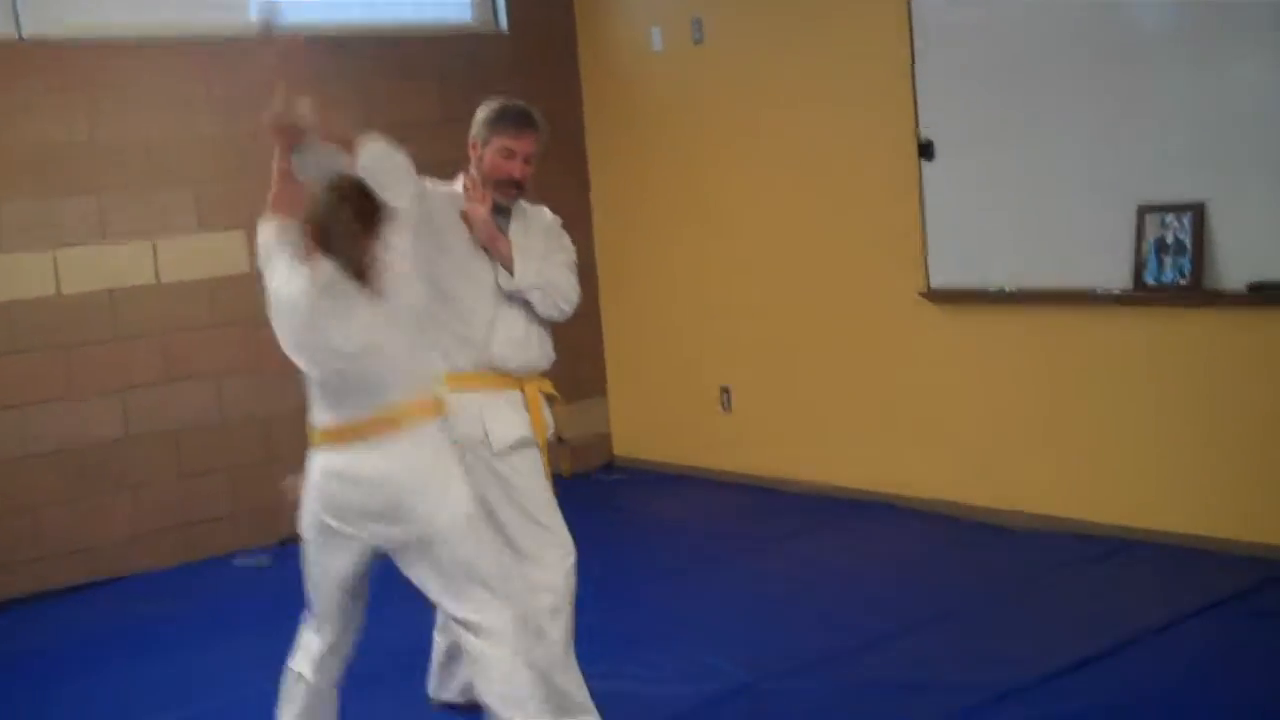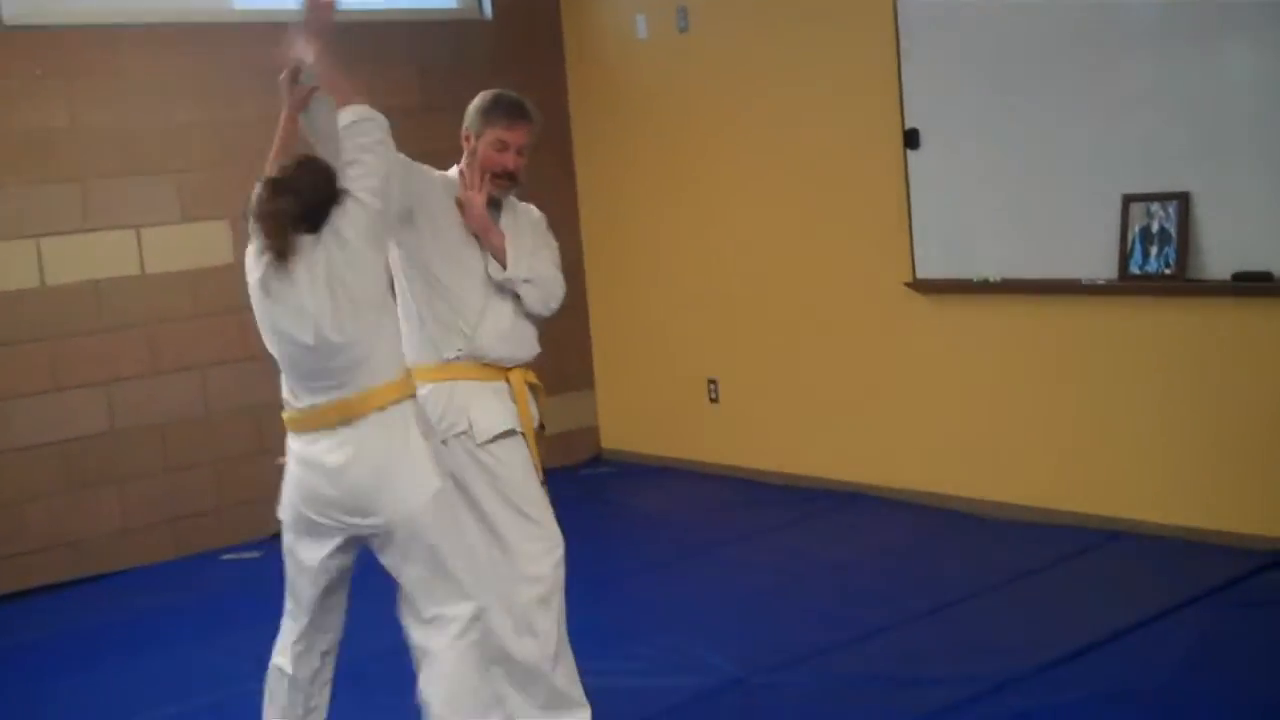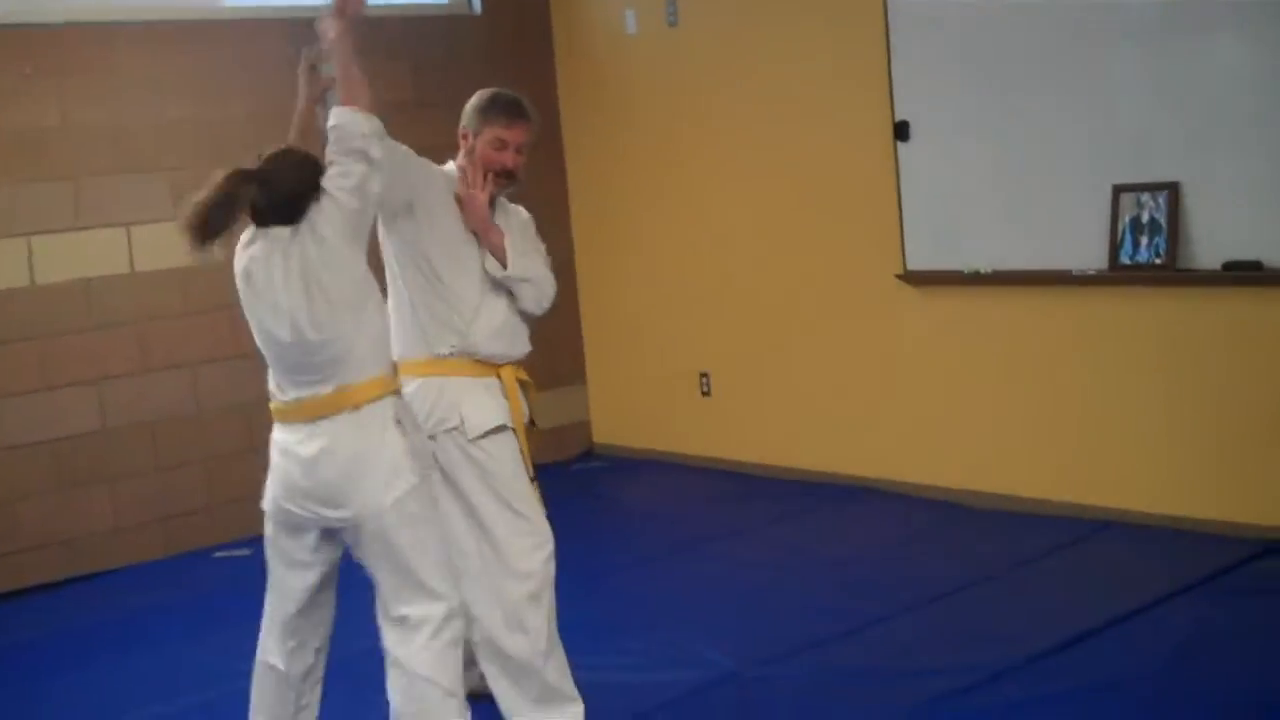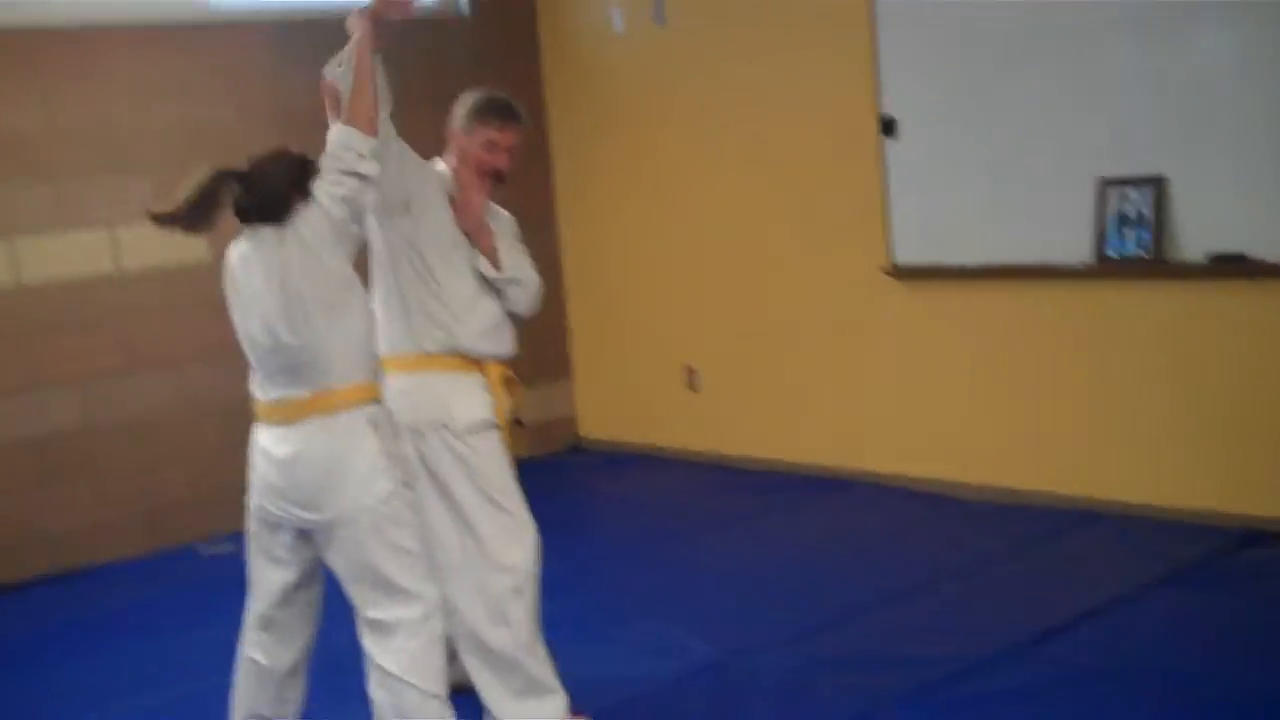
dt=0.1s
person 1, frame 1
left shoulder: (291, 291)
right shoulder: (395, 266)
left elbow: (280, 232)
right elbow: (390, 171)
left wrist: (284, 154)
right wrist: (310, 131)
left hip: (340, 481)
right hip: (416, 471)
left knee: (326, 628)
right knee: (490, 620)
person 1, frame 2
left shoulder: (264, 264)
right shoulder: (348, 246)
left elbow: (279, 196)
right elbow: (366, 143)
left wrist: (289, 113)
left hip: (313, 466)
right hip: (390, 455)
left knee: (308, 624)
right knee: (447, 612)
person 1, frame 3
left shoulder: (250, 256)
right shoulder: (329, 239)
left elbow: (262, 193)
right elbow: (356, 143)
left wrist: (305, 102)
left hip: (297, 457)
right hip: (366, 448)
left knee: (293, 618)
right knee: (421, 611)
person 1, frame 4
left shoulder: (243, 259)
right shoulder: (312, 243)
right elbow: (354, 153)
right wrist: (362, 39)
left hip: (279, 455)
right hip: (344, 450)
left knee: (275, 619)
right knee: (403, 607)
person 2, frame 1
left shoulder: (541, 226)
right shoulder: (423, 205)
left elbow: (560, 298)
left wrist: (493, 241)
left hip: (517, 411)
right hip: (469, 415)
right knee: (541, 563)
person 2, frame 2
left shoulder: (525, 221)
right shoulder: (417, 194)
left elbow: (547, 294)
left wrist: (487, 232)
left hip: (499, 403)
right hip: (457, 406)
right knee: (528, 557)
person 2, frame 3
left shoulder: (514, 220)
right shoulder: (414, 187)
left elbow: (539, 295)
left wrist: (485, 229)
left hip: (488, 400)
right hip: (448, 402)
left knee: (462, 553)
right knee: (517, 554)
person 2, frame 4
left shoulder: (497, 221)
right shoulder: (409, 186)
left elbow: (525, 296)
right elbow: (353, 92)
left wrist: (478, 230)
left hip: (469, 397)
right hip: (431, 399)
left knee: (447, 543)
right knee: (498, 547)
